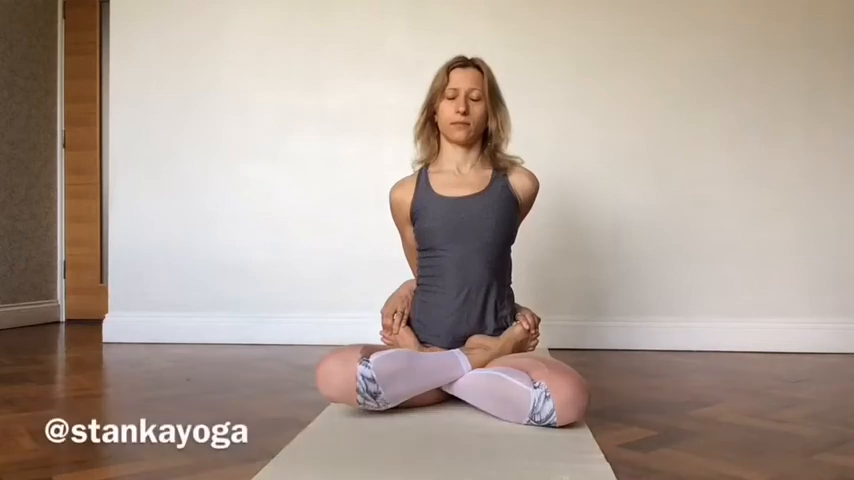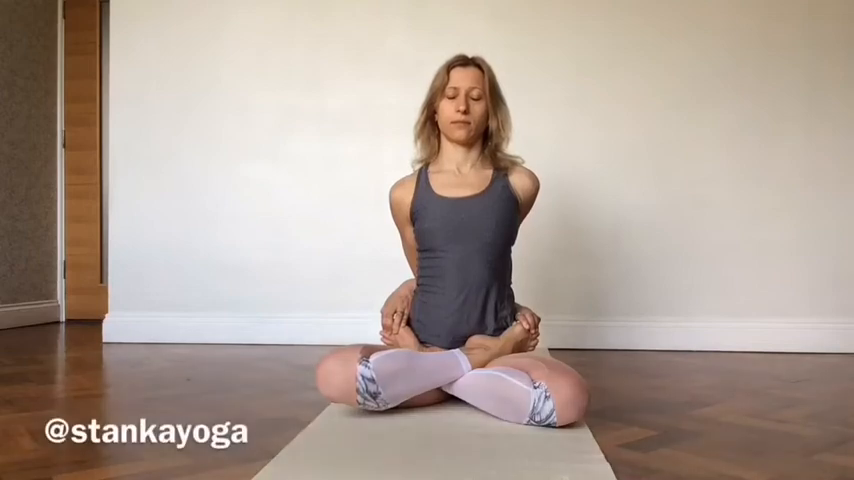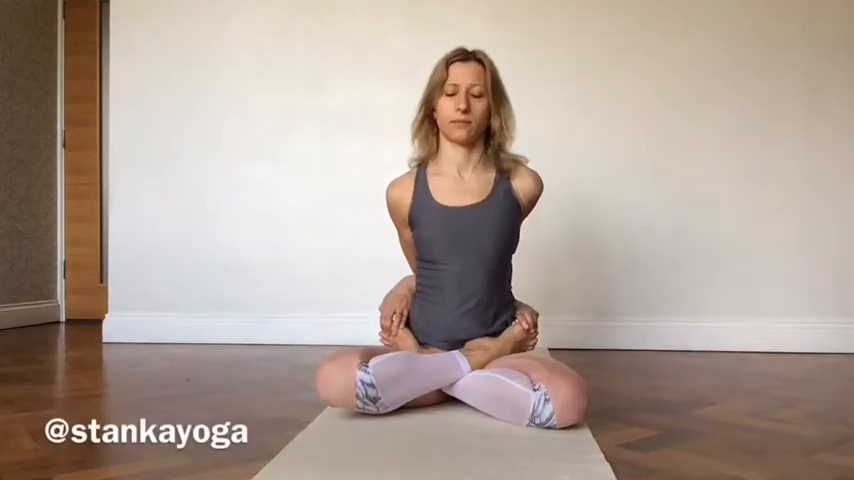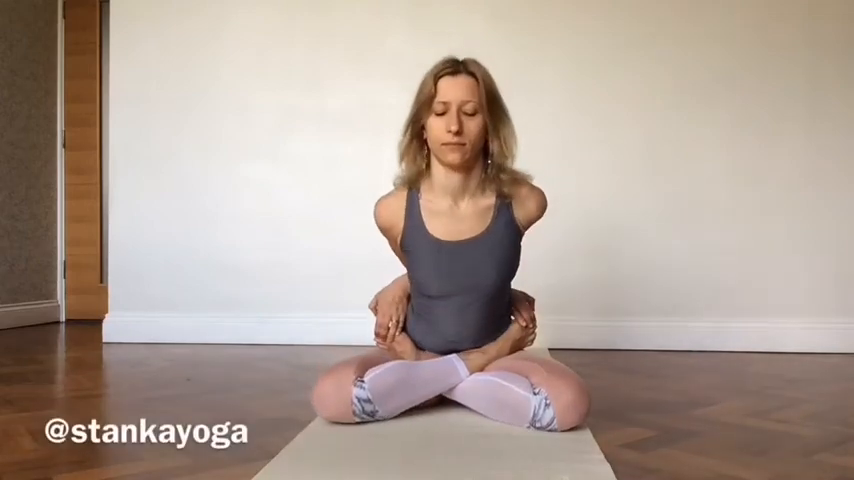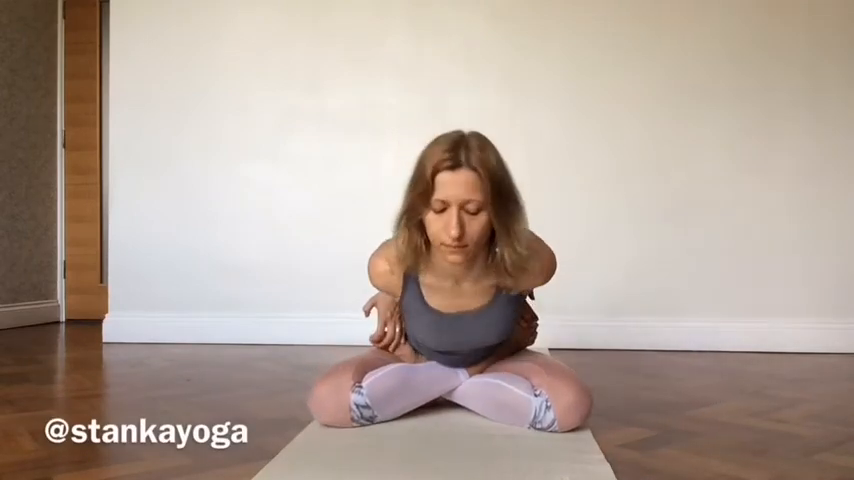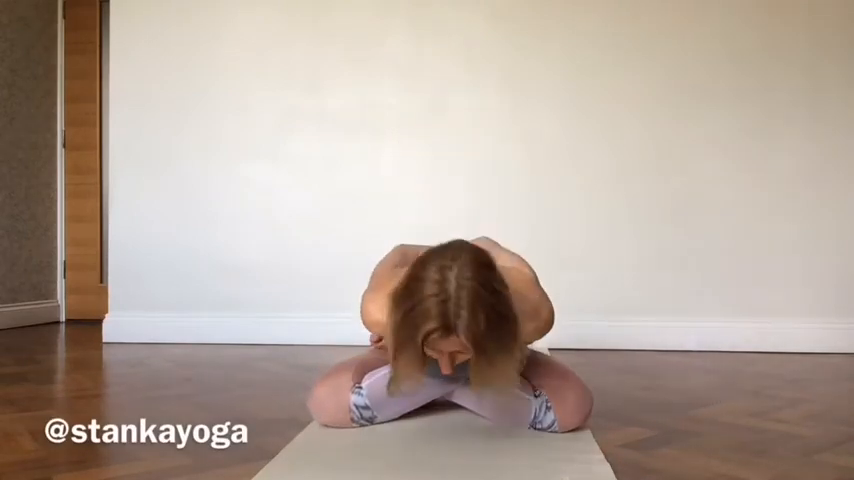
dt=0.7s
person 1, frame 1
left shoulder: (519, 184)
right shoulder: (406, 193)
left hip: (497, 344)
right hip: (423, 342)
left knee: (570, 398)
right knee: (333, 374)
left ankle: (424, 367)
right ankle: (477, 360)
person 1, frame 2
left shoulder: (519, 183)
right shoulder: (406, 192)
left hip: (497, 343)
right hip: (425, 345)
left knee: (570, 398)
right knee: (332, 375)
left ankle: (427, 375)
right ankle: (478, 360)
person 1, frame 3
left shoulder: (522, 184)
right shoulder: (403, 192)
left hip: (498, 346)
right hip: (423, 345)
left knee: (569, 401)
right knee: (333, 379)
left ankle: (423, 375)
right ankle: (475, 367)
person 1, frame 4
left shoulder: (524, 202)
right shoulder: (393, 210)
left hip: (494, 353)
right hip: (416, 352)
left knee: (570, 404)
right knee: (328, 397)
left ankle: (426, 378)
right ankle: (468, 371)
person 1, frame 5
left shoulder: (532, 262)
right shoulder: (389, 266)
left hip: (495, 361)
right hip: (415, 357)
left knee: (572, 405)
right knee: (325, 401)
person 1, frame 6
left shoulder: (532, 313)
right shoulder: (380, 310)
left elbow: (485, 249)
right elbow: (401, 255)
left hip: (494, 371)
right hip: (412, 365)
left knee: (574, 408)
right knee: (324, 403)
